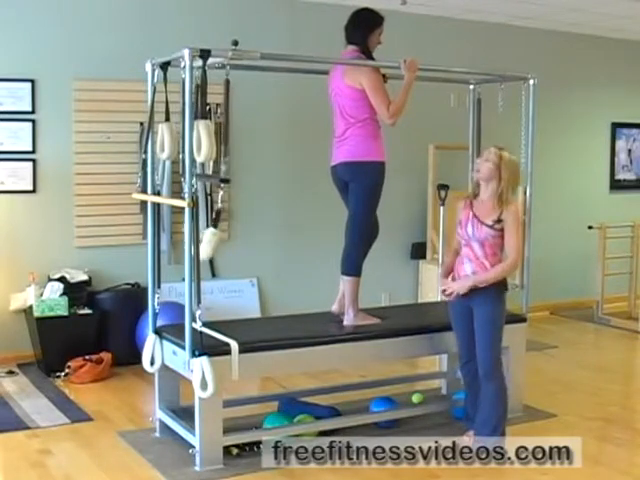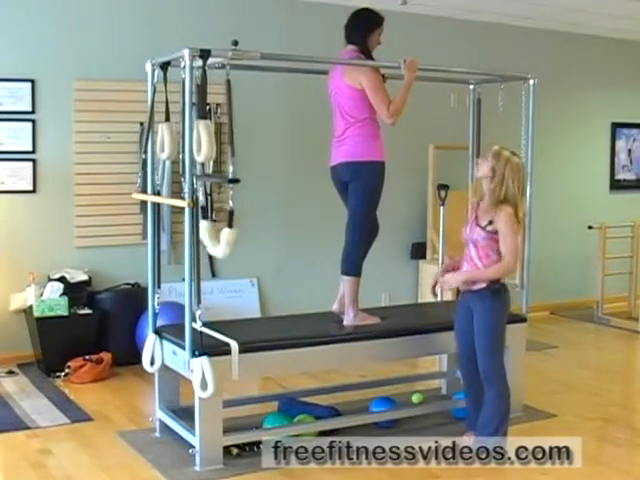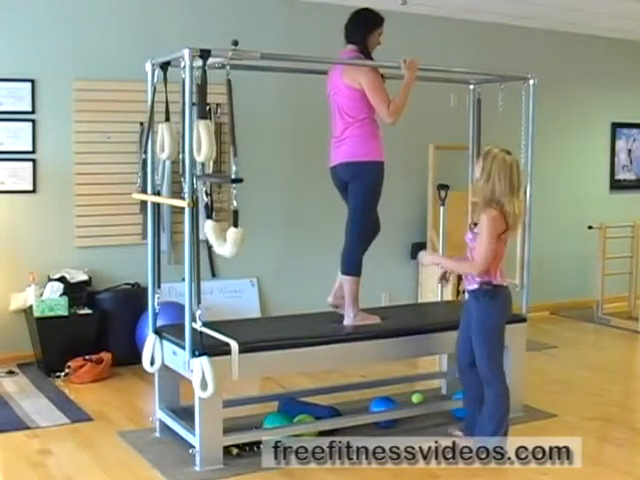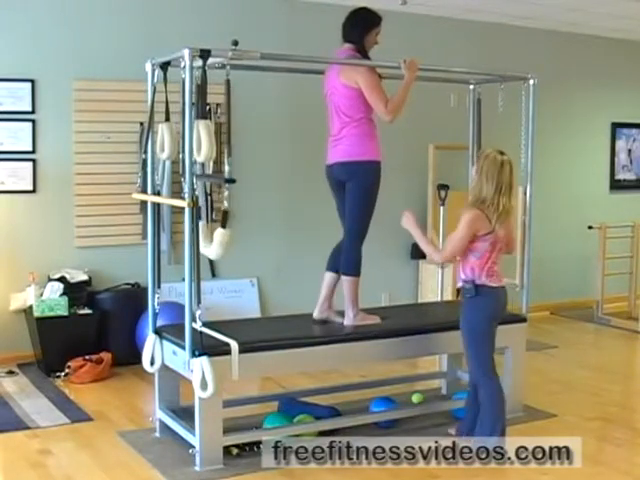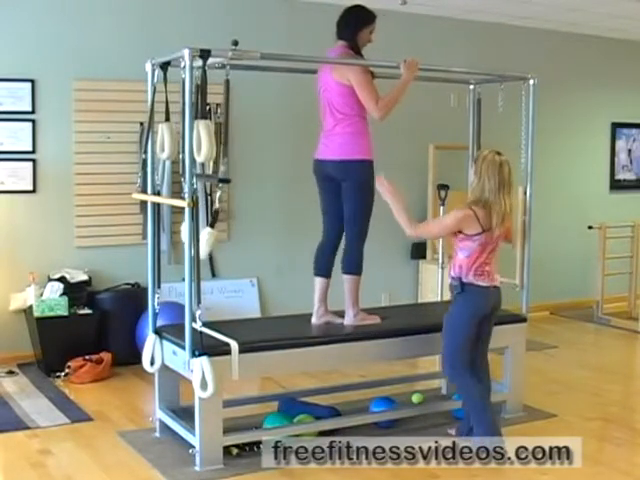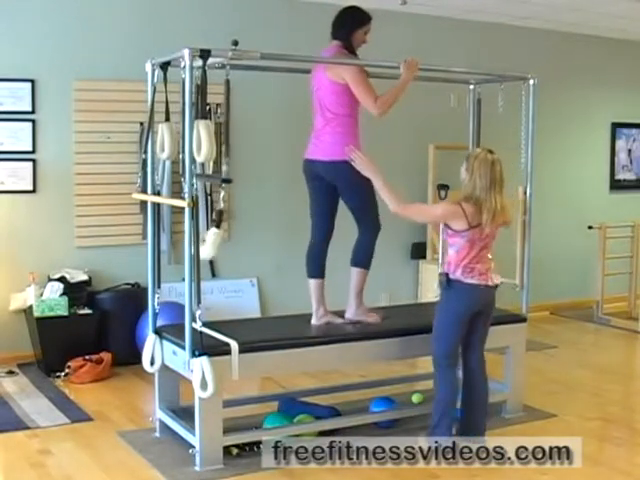
dt=0.3s
person 1, frame 1
left shoulder: (337, 69)
right shoulder: (364, 68)
right elbow: (390, 115)
left wrist: (378, 81)
right wrist: (408, 80)
left hip: (341, 162)
right hip: (364, 161)
left knee: (365, 230)
right knee: (359, 233)
left ankle: (342, 301)
right ankle: (352, 312)
person 1, frame 2
left shoulder: (336, 69)
right shoulder: (363, 68)
right elbow: (389, 115)
left wrist: (378, 81)
right wrist: (408, 79)
left hip: (340, 162)
right hip: (363, 160)
left knee: (365, 229)
right knee: (358, 233)
left ankle: (343, 300)
right ankle: (352, 311)
person 1, frame 3
left shoulder: (335, 68)
right shoulder: (362, 67)
right elbow: (390, 114)
left wrist: (377, 81)
right wrist: (409, 79)
left hip: (339, 162)
right hip: (363, 161)
left knee: (367, 227)
right knee: (358, 233)
left ankle: (339, 292)
right ankle: (352, 311)
person 1, frame 4
left shoulder: (333, 67)
right shoulder: (360, 66)
right elbow: (388, 113)
right wrist: (408, 78)
left hip: (336, 162)
right hip: (360, 160)
left knee: (351, 232)
right knee: (354, 235)
left ankle: (324, 304)
right ankle: (352, 312)
person 1, frame 5
left shoulder: (327, 64)
right shoulder: (352, 63)
right elbow: (378, 110)
right wrist: (406, 79)
left hip: (325, 160)
right hip: (352, 160)
left knee: (332, 234)
right knee: (355, 235)
left ankle: (320, 310)
right ankle: (353, 312)
person 1, frame 6
left shoulder: (320, 65)
right shoulder: (346, 63)
right elbow: (377, 107)
right wrist: (405, 78)
left hip: (315, 160)
right hip: (341, 159)
left knee: (320, 234)
right knee: (370, 227)
left ankle: (319, 311)
right ankle: (355, 305)
person 2, frame 1
left shoulder: (509, 210)
right shoulder: (464, 205)
left elbow: (512, 261)
left wrist: (472, 281)
right wrist: (445, 274)
left hip: (488, 295)
right hip: (459, 294)
left knee: (488, 366)
right knee: (468, 363)
left ankle: (490, 437)
right ankle: (475, 425)
person 2, frame 2
left shoulder: (504, 212)
right shoulder: (478, 205)
left elbow: (508, 264)
left wrist: (463, 276)
right wrist: (447, 268)
left hip: (489, 297)
right hip: (467, 296)
left knee: (490, 369)
right knee: (467, 363)
left ankle: (491, 437)
right ankle: (477, 425)
person 2, frame 3
left shoulder: (491, 215)
right shoulder: (493, 210)
left elbow: (477, 267)
left wrist: (438, 260)
right wrist: (452, 264)
left hip: (489, 298)
right hip: (478, 296)
left knee: (489, 370)
right knee: (466, 363)
left ankle: (490, 439)
right ankle: (475, 427)
person 2, frame 4
left shoulder: (474, 215)
right shoulder: (502, 213)
left elbow: (441, 257)
right elbow: (509, 248)
left wrist: (414, 228)
left hip: (479, 296)
right hip: (492, 293)
left knee: (483, 370)
right knee: (478, 365)
left ankle: (491, 441)
right ankle: (471, 427)
person 2, frame 5
left shoulder: (466, 215)
right shoulder: (502, 214)
left elbow: (413, 230)
right elbow: (509, 239)
left wrist: (390, 196)
left hip: (469, 294)
right hip: (491, 293)
left knee: (455, 366)
right knee: (476, 362)
left ankle: (487, 434)
right ankle: (473, 430)
person 2, frame 6
left shoulder: (454, 211)
right shoulder: (496, 211)
left elbow: (398, 208)
right elbow: (507, 221)
left wrist: (373, 174)
left hip: (459, 292)
right hip: (486, 292)
left knee: (445, 364)
right knee: (474, 362)
left ankle: (441, 436)
right ankle: (473, 432)
